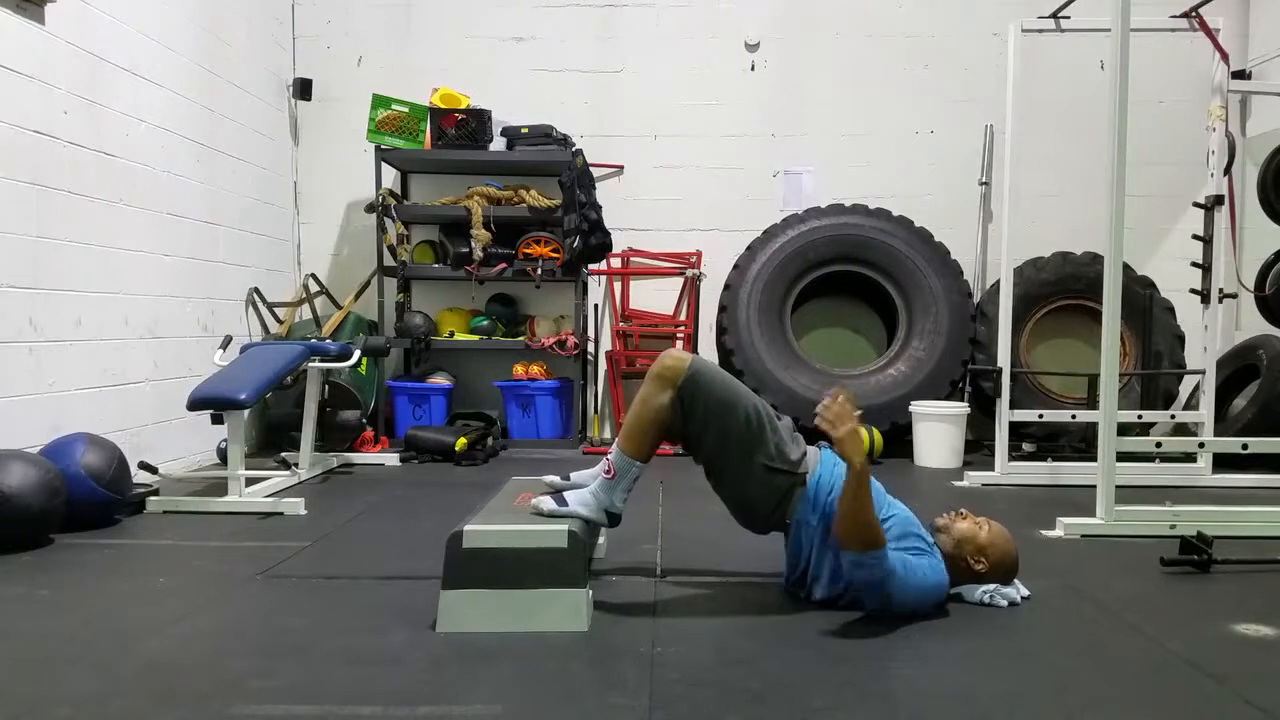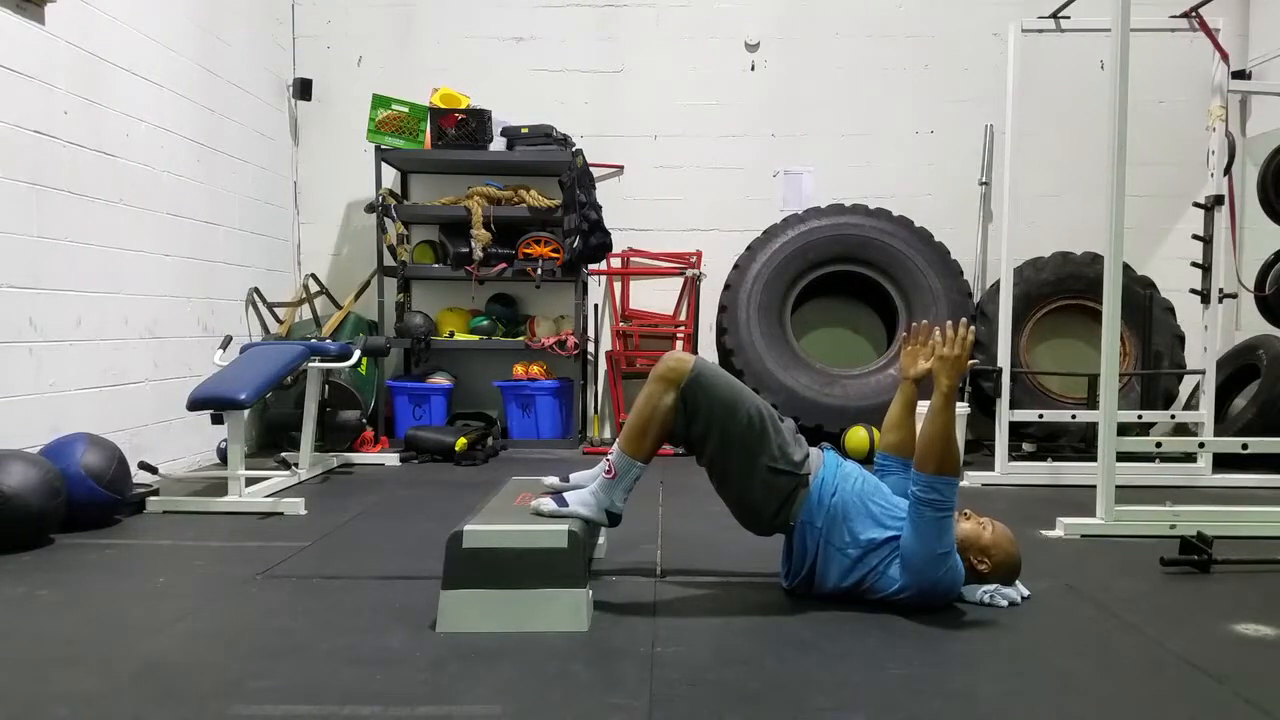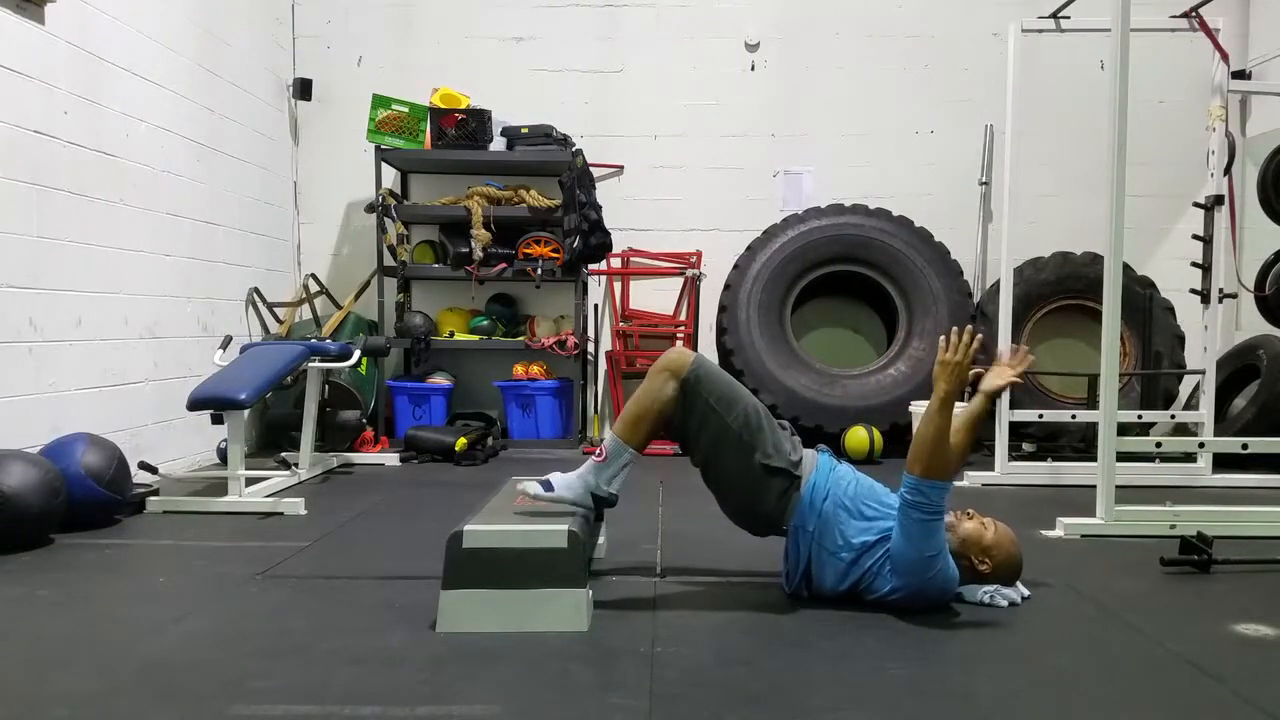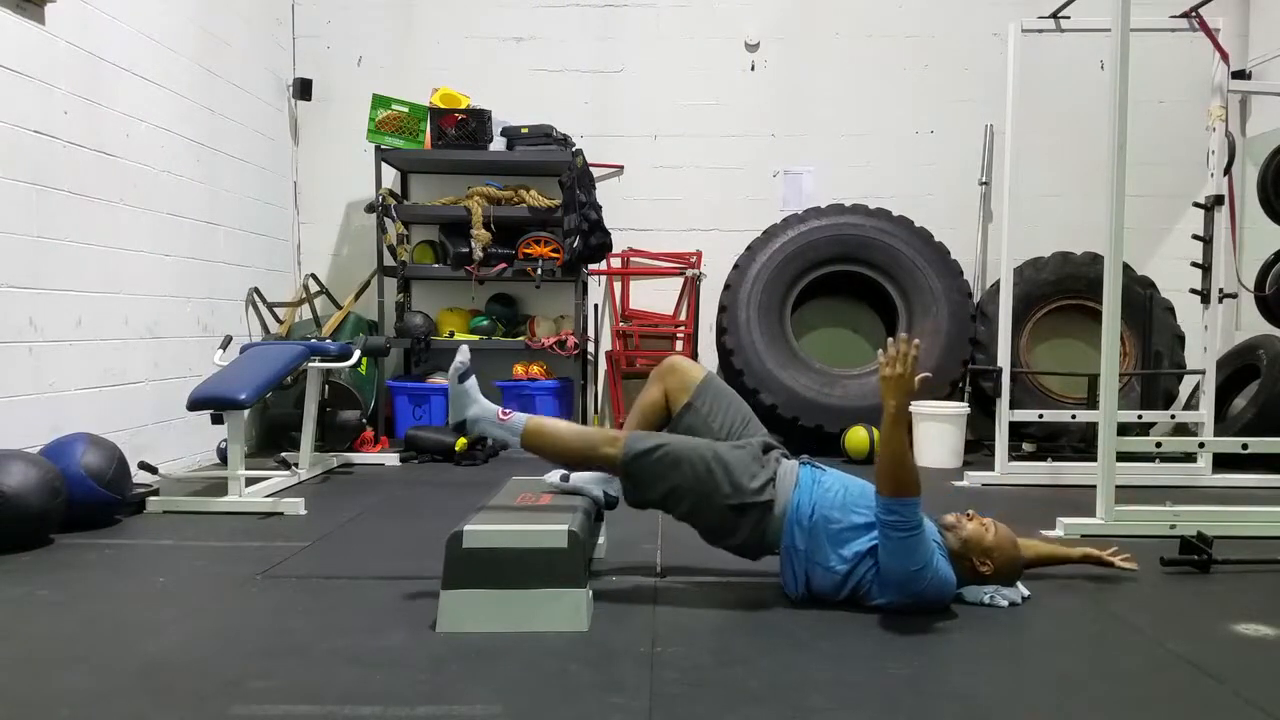
dt=1s
person 1, frame 1
left shoulder: (929, 579)
right shoulder: (923, 546)
left elbow: (864, 562)
left wrist: (856, 462)
right wrist: (846, 441)
left hip: (785, 485)
right hip: (802, 470)
left knee: (673, 370)
right knee: (677, 390)
left ankle: (605, 497)
right ankle: (608, 476)
person 1, frame 2
left shoulder: (934, 573)
right shoulder: (913, 526)
left elbow: (936, 487)
right elbow: (896, 465)
left wrist: (945, 390)
right wrist: (909, 383)
left hip: (788, 488)
right hip: (803, 473)
left knee: (677, 372)
right knee: (678, 384)
left ankle: (605, 496)
right ankle: (607, 476)
person 1, frame 3
left shoulder: (929, 575)
right shoulder: (935, 541)
left elbow: (926, 493)
right elbow: (927, 479)
left wrist: (946, 395)
right wrist: (984, 398)
left hip: (781, 487)
right hip: (799, 474)
left knee: (677, 366)
right knee: (676, 383)
left ankle: (593, 482)
right ankle: (599, 475)
person 1, frame 4
left shoulder: (925, 575)
right shoulder: (939, 547)
left elbow: (897, 505)
right elbow: (1017, 551)
left wrist: (896, 409)
right wrist: (1081, 551)
left hip: (758, 504)
right hip: (776, 469)
left knee: (613, 444)
right knee: (673, 370)
left ankle: (486, 417)
right ankle: (604, 484)
